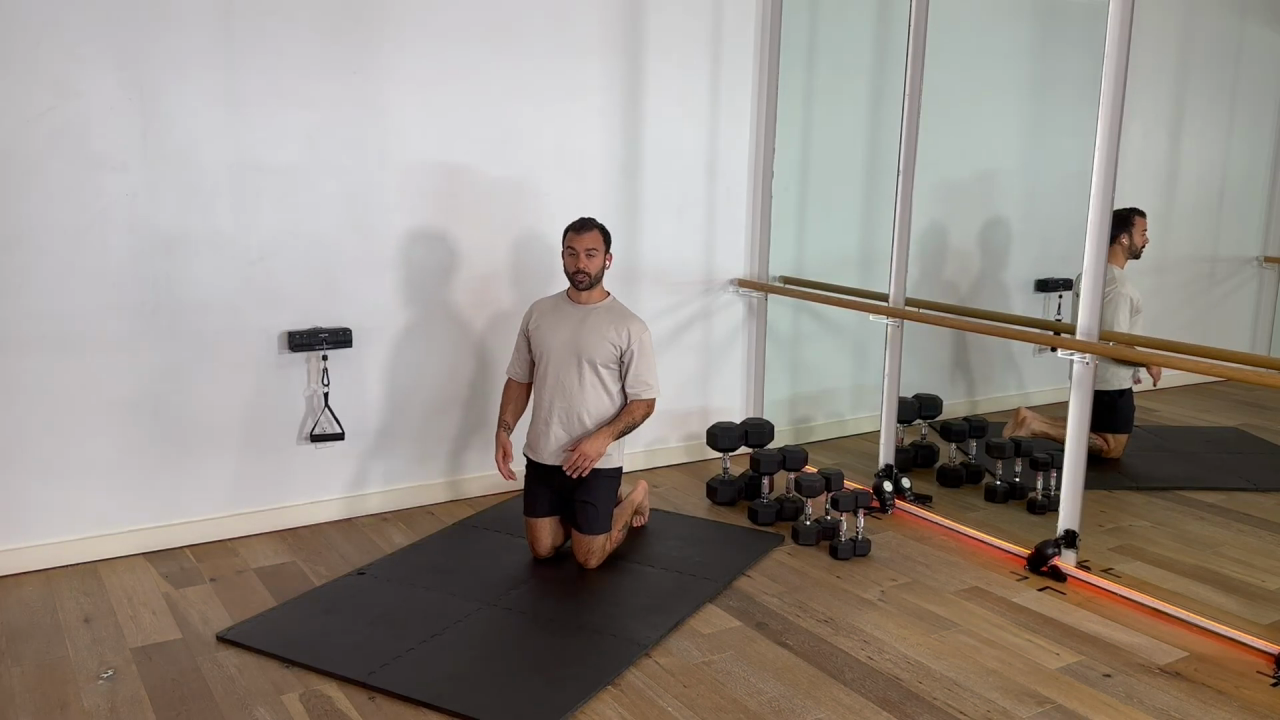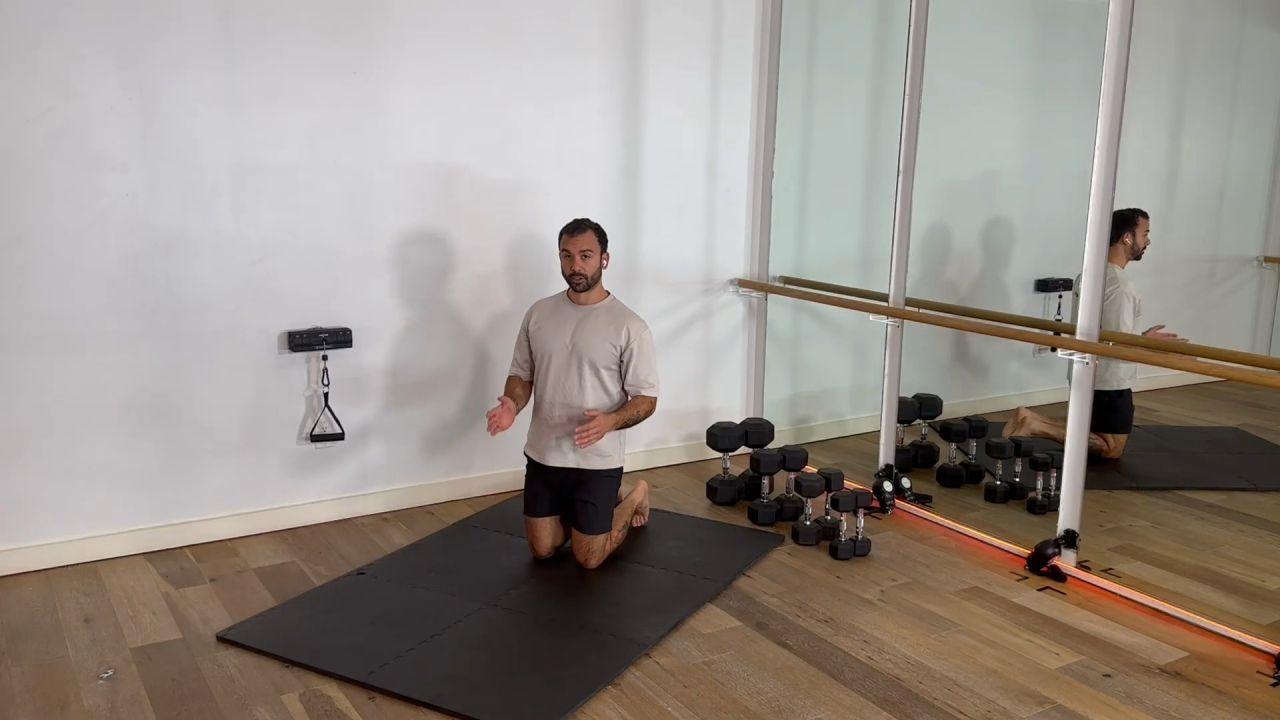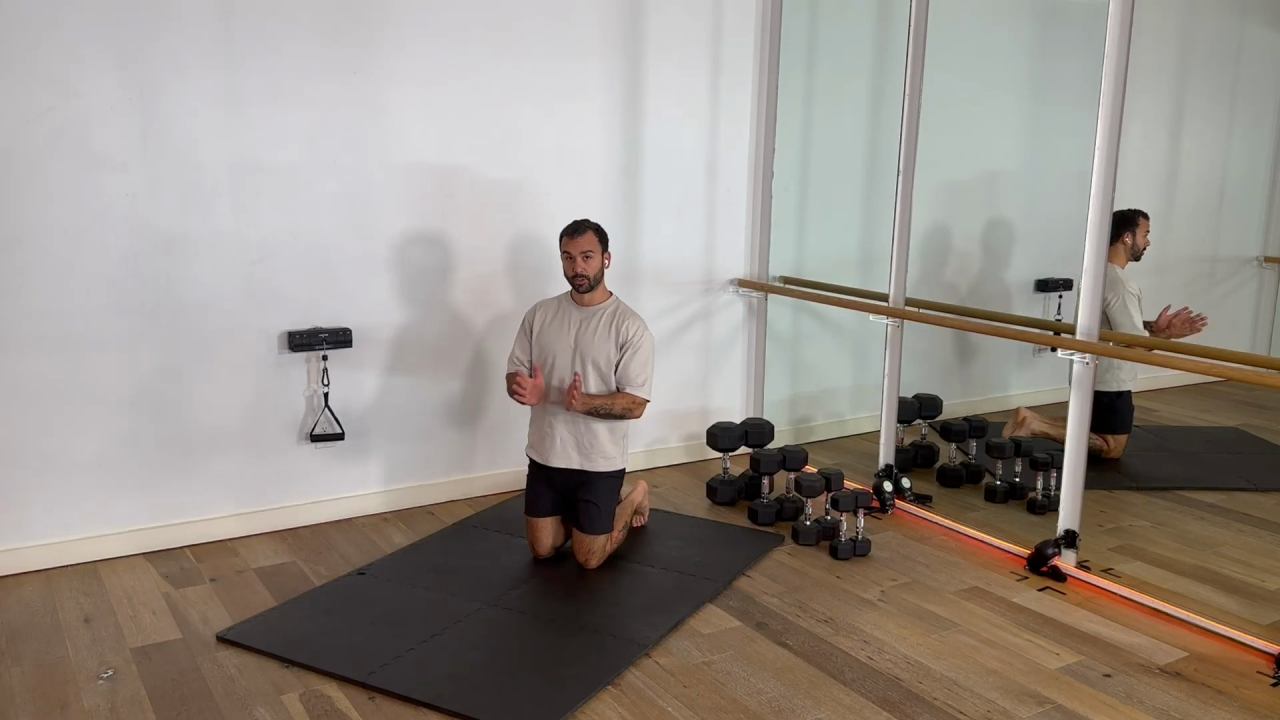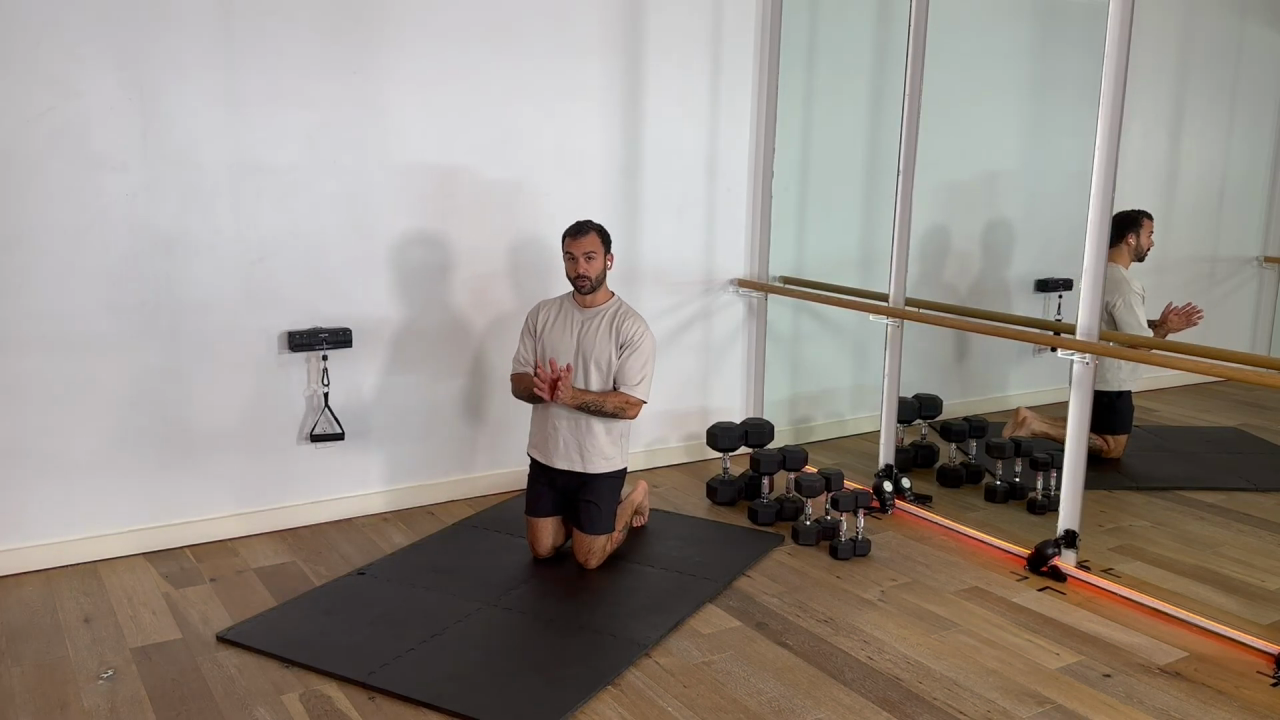
dt=0.2s
person 1, frame 1
left shoulder: (628, 326)
right shoulder: (538, 313)
left elbow: (644, 401)
right elbow: (519, 378)
left wrist: (604, 437)
right wrist: (504, 432)
left hip: (596, 461)
right hip: (542, 456)
left knee: (588, 558)
right knee: (542, 549)
left ankle: (635, 498)
right ankle: (607, 504)
person 1, frame 2
left shoulder: (629, 326)
right shoulder: (538, 313)
left elbow: (646, 401)
right elbow: (521, 375)
left wrist: (609, 422)
right wrist: (511, 405)
left hip: (597, 461)
right hip: (543, 455)
left knee: (588, 558)
right knee: (542, 549)
left ankle: (634, 499)
right ankle: (605, 504)
person 1, frame 3
left shoulder: (630, 327)
right shoulder: (540, 314)
left elbow: (634, 404)
right elbow: (514, 376)
left wrist: (584, 401)
right wrist: (524, 389)
left hip: (598, 462)
right hip: (546, 455)
left knee: (589, 558)
right knee: (543, 549)
left ankle: (634, 497)
right ankle: (585, 511)
person 1, frame 4
left shoulder: (631, 328)
right shoulder: (542, 314)
left elbow: (630, 405)
right elbow: (518, 381)
left wrist: (571, 395)
right wrist: (539, 386)
left hip: (598, 463)
right hip: (546, 456)
left knee: (588, 558)
right knee: (542, 550)
left ankle: (634, 499)
right ankle: (589, 510)
person 2, frame 1
right shoulder: (1118, 286)
right wrist: (1147, 363)
right hip: (1110, 382)
left knee: (1093, 431)
right knee: (1111, 449)
left ankle: (1034, 421)
right ankle: (1037, 426)
person 2, frame 2
right shoulder: (1119, 285)
right hip: (1108, 382)
left knee: (1094, 433)
right knee: (1111, 450)
left ankle: (1033, 422)
right ankle: (1037, 426)
person 2, frame 3
right shoulder: (1120, 285)
left wrist: (1157, 326)
right wrist: (1169, 334)
right hip: (1108, 383)
left knee: (1095, 431)
right knee: (1111, 449)
left ankle: (1032, 420)
right ankle: (1036, 427)
person 2, frame 4
right shoulder: (1124, 286)
right elbow: (1139, 343)
left wrist: (1160, 324)
right wrist: (1165, 328)
right hip: (1109, 383)
left knee: (1092, 430)
right knee: (1111, 449)
left ankle: (1032, 420)
right ankle: (1036, 427)
